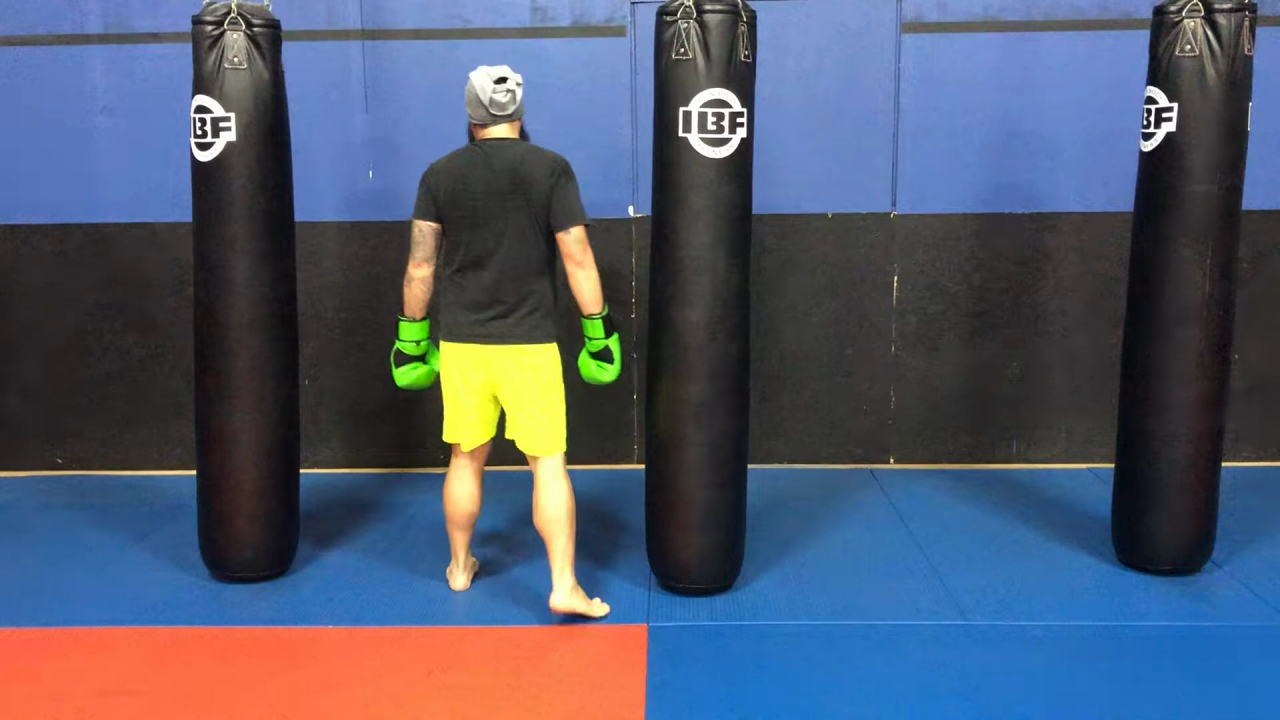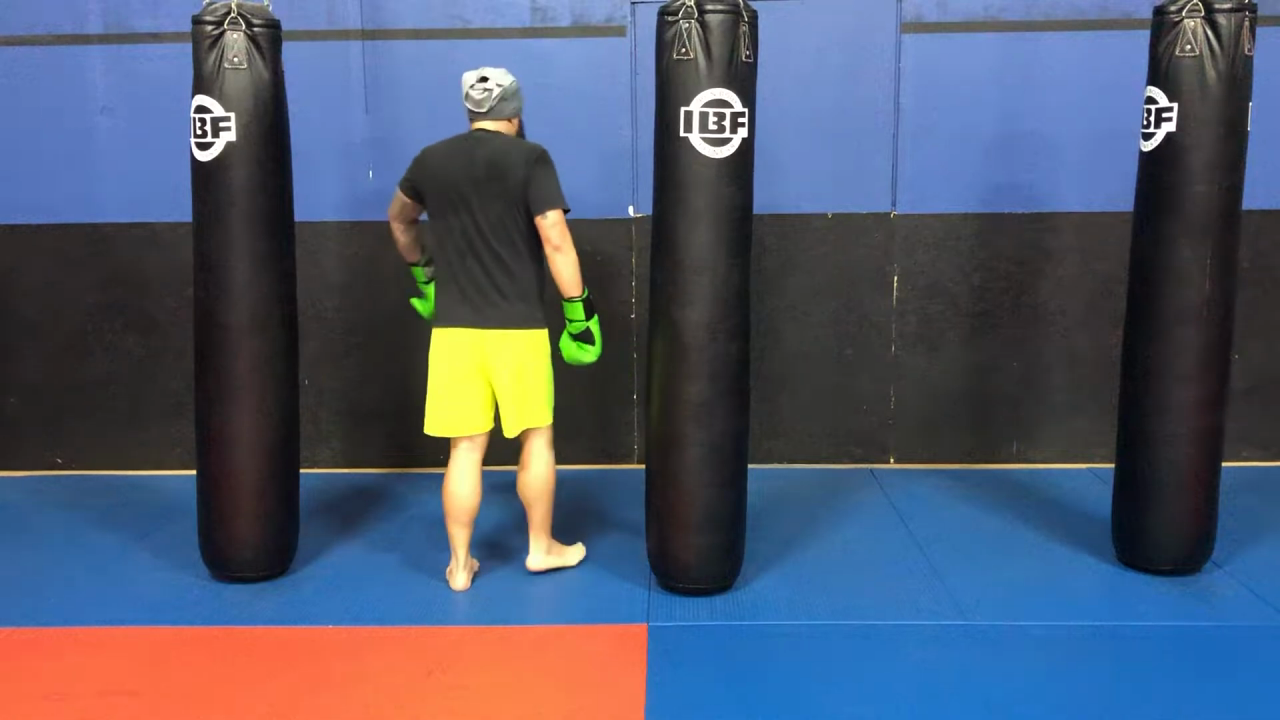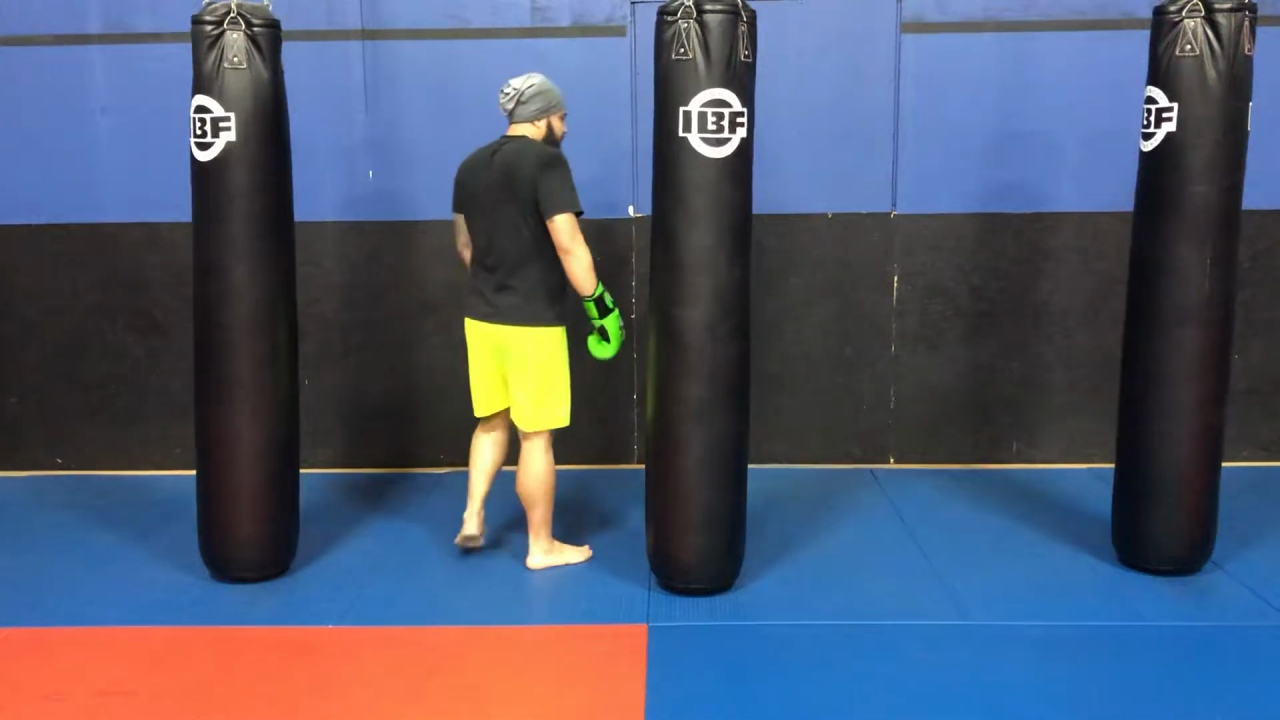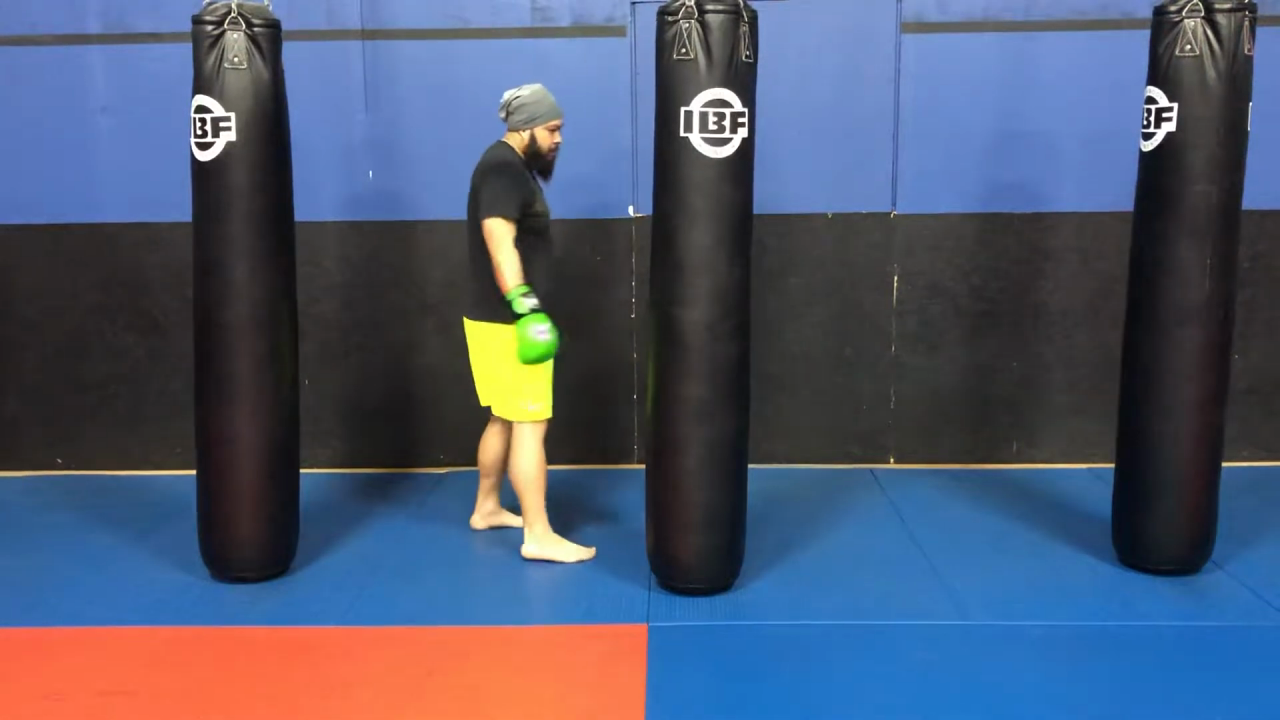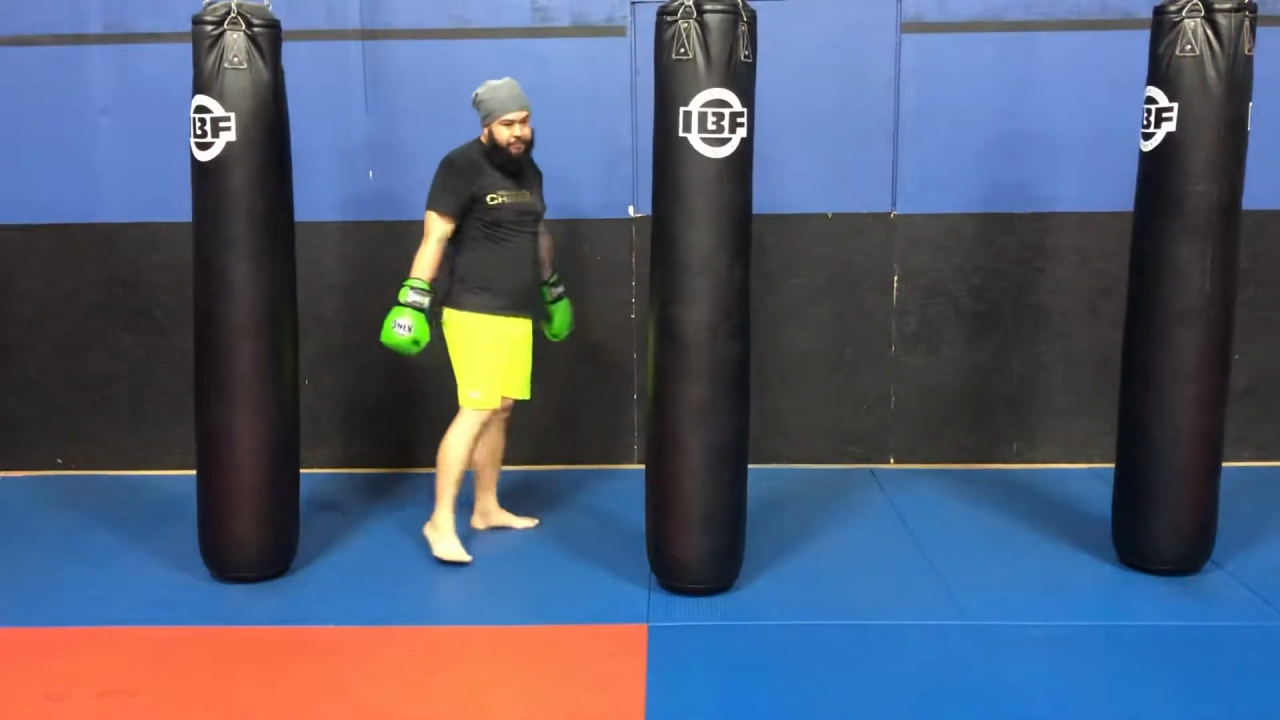
dt=0.4s
person 1, frame 1
left shoulder: (441, 174)
right shoulder: (551, 169)
left elbow: (420, 265)
right elbow: (578, 258)
left wrist: (411, 334)
right wrist: (599, 329)
left hip: (461, 343)
right hip: (529, 343)
left knee: (466, 459)
right knee: (549, 463)
left ankle: (459, 565)
right ankle: (565, 586)
person 1, frame 2
left shoulder: (432, 160)
right shoulder: (530, 159)
left elbow: (398, 219)
right elbow: (557, 242)
left wrist: (422, 270)
right wrist: (580, 310)
left hip: (453, 328)
right hip: (518, 328)
left knee: (465, 449)
right knee: (536, 437)
left ankle: (460, 564)
right ankle: (542, 547)
person 1, frame 3
left shoulder: (471, 166)
right shoulder: (546, 161)
right elbow: (569, 244)
right wrist: (600, 305)
left hip: (481, 319)
right hip: (535, 324)
left knee: (492, 423)
right knee: (537, 437)
left ankle: (473, 518)
right ankle: (542, 546)
person 1, frame 4
left shoulder: (505, 166)
right shoulder: (504, 169)
right elbow: (500, 245)
right wrist: (526, 308)
left hip: (492, 316)
right hip: (505, 319)
left knee: (504, 417)
right knee: (529, 424)
left ankle: (487, 507)
right ankle: (539, 535)
person 1, frame 5
left shoulder: (528, 168)
right shoulder: (462, 166)
left elbow: (538, 236)
right elbow: (434, 237)
left wrist: (555, 290)
right wrist: (413, 300)
left hip: (516, 312)
right hip: (477, 312)
left knee: (499, 413)
right knee: (476, 413)
left ankle: (486, 507)
right ankle: (441, 519)
